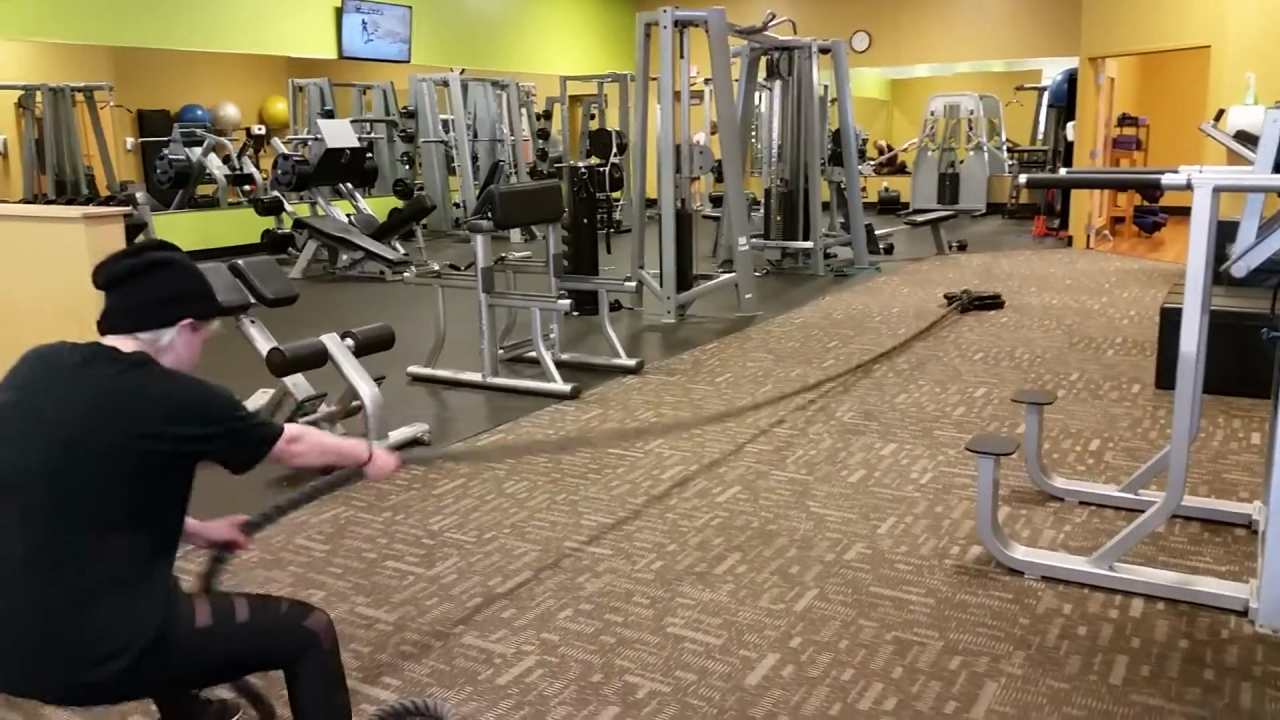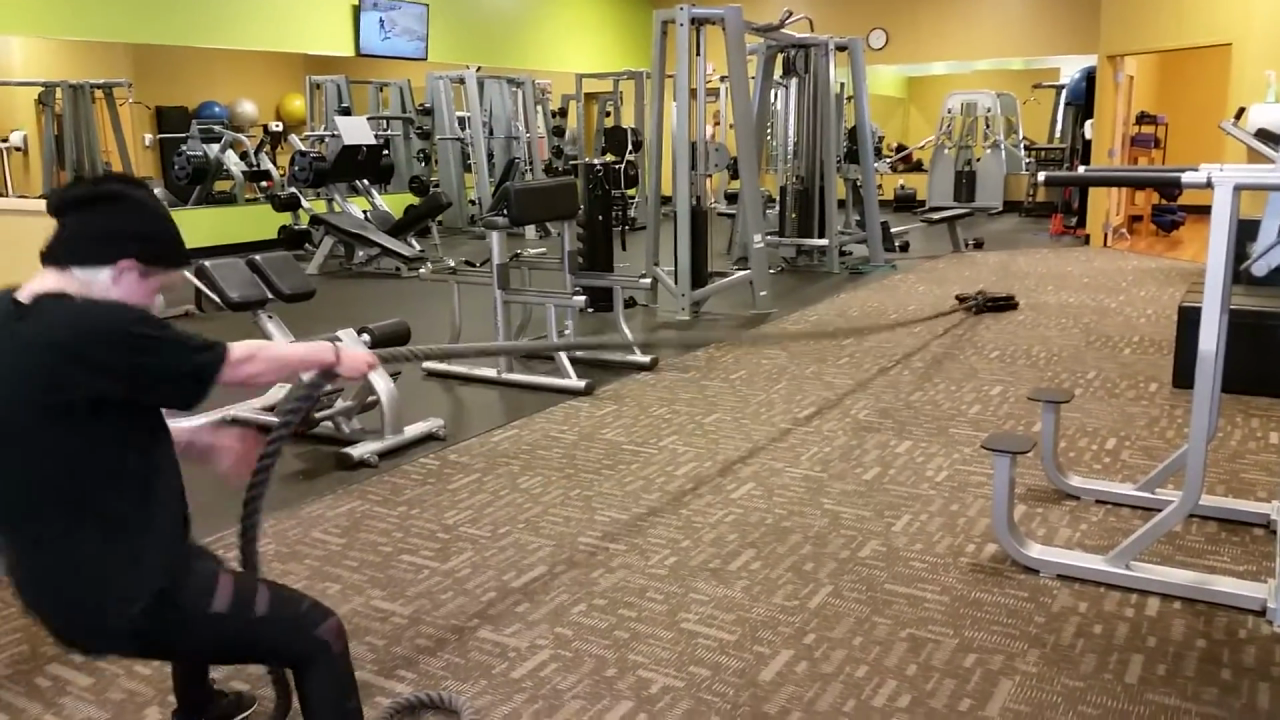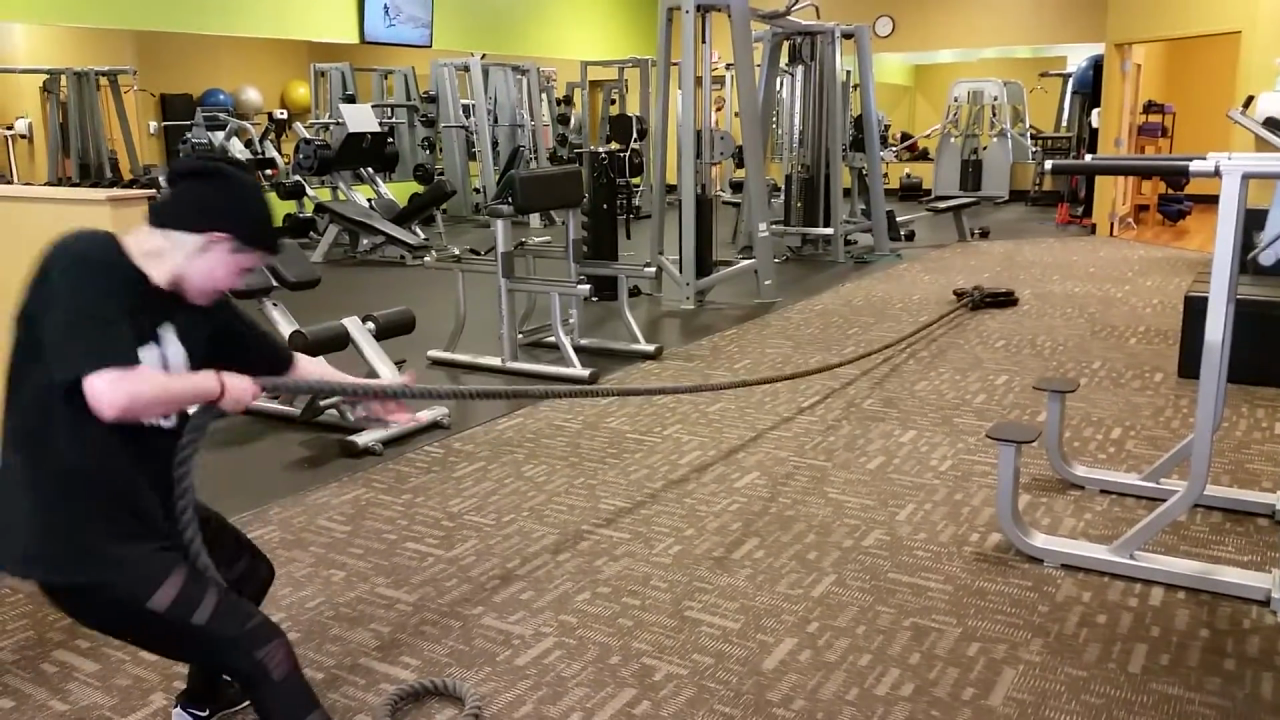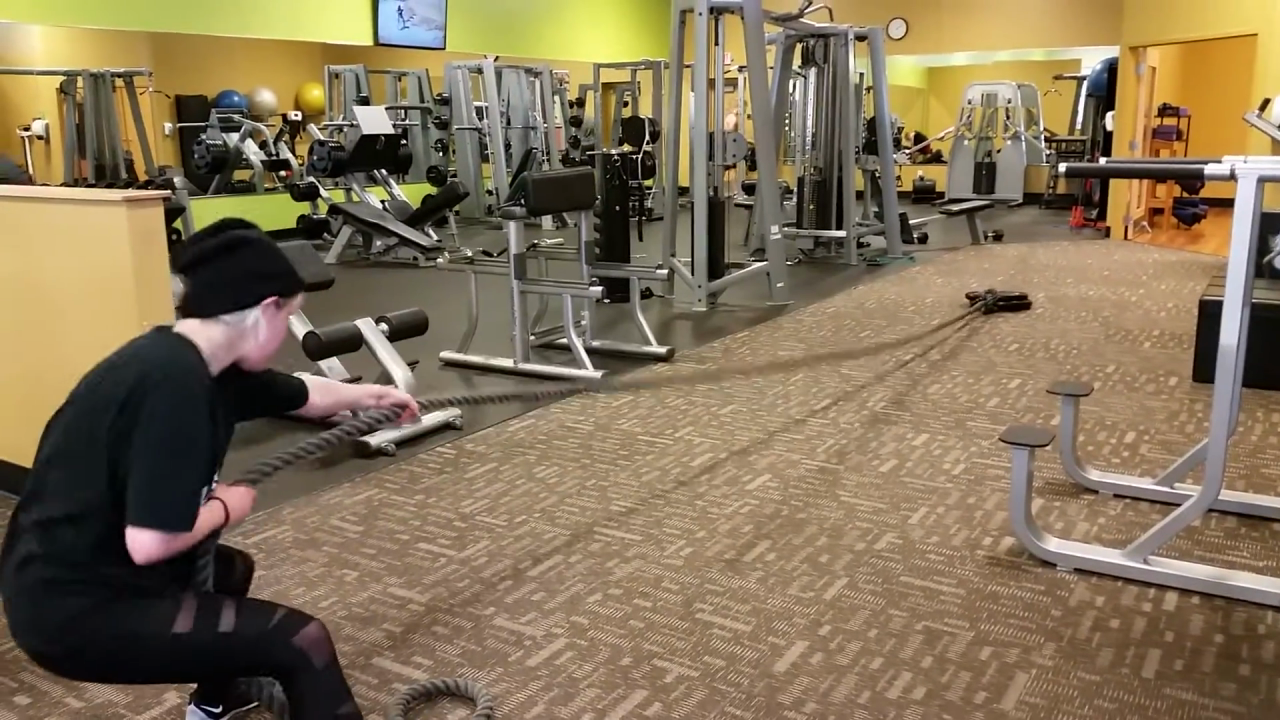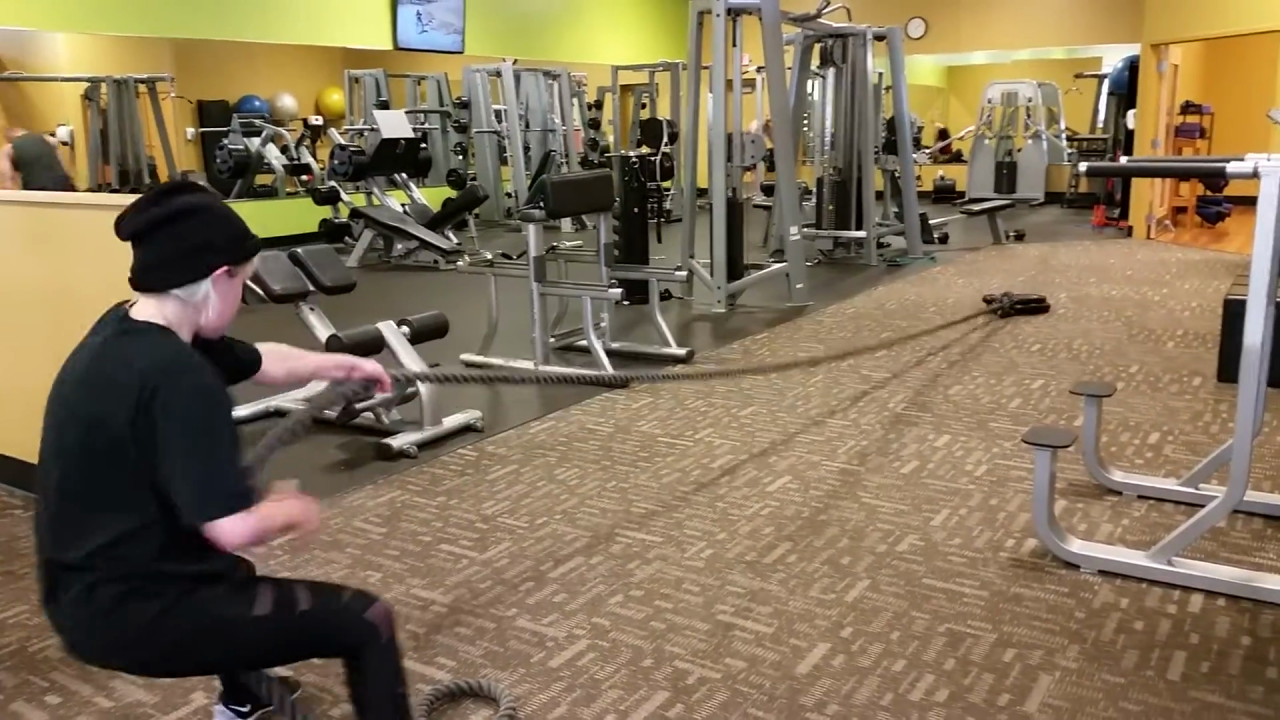
dt=0.4s
person 1, frame 1
right shoulder: (170, 399)
right elbow: (288, 444)
left wrist: (195, 530)
right wrist: (366, 453)
right hip: (86, 643)
left knee: (150, 586)
right knee: (308, 634)
person 1, frame 2
right shoulder: (93, 332)
right elbow: (235, 365)
left wrist: (199, 439)
right wrist: (332, 355)
left hip: (60, 569)
right hip: (114, 590)
left knee: (193, 570)
right knee: (315, 633)
person 1, frame 3
left shoulder: (195, 297)
right shoulder: (85, 265)
left elbow: (282, 364)
right elbow: (114, 395)
right wrist: (218, 387)
left hip: (148, 502)
right hip: (81, 538)
left knee: (247, 574)
right knee: (257, 648)
person 1, frame 4
left shoulder: (204, 366)
right shoulder: (173, 383)
left elbow: (302, 394)
right elbow: (150, 543)
left wrist: (372, 394)
right wrist: (225, 507)
left hip: (91, 571)
right hip: (76, 611)
left knee: (229, 570)
right knee: (300, 643)
person 1, frame 5
left shoulder: (126, 331)
right shoulder: (177, 376)
left elbow: (259, 362)
right elbow: (236, 526)
left wrist: (346, 364)
right wrist: (291, 511)
left hip: (86, 594)
right hip: (139, 612)
left knee: (235, 575)
right knee: (365, 620)
